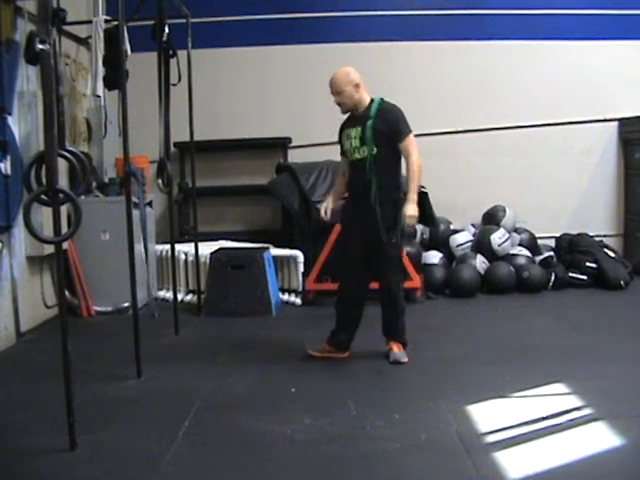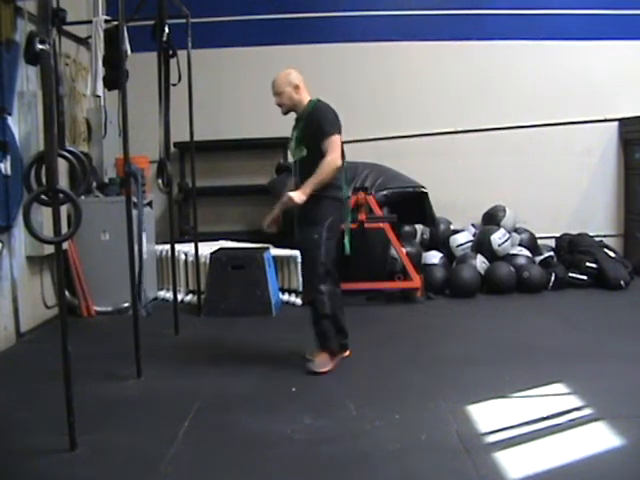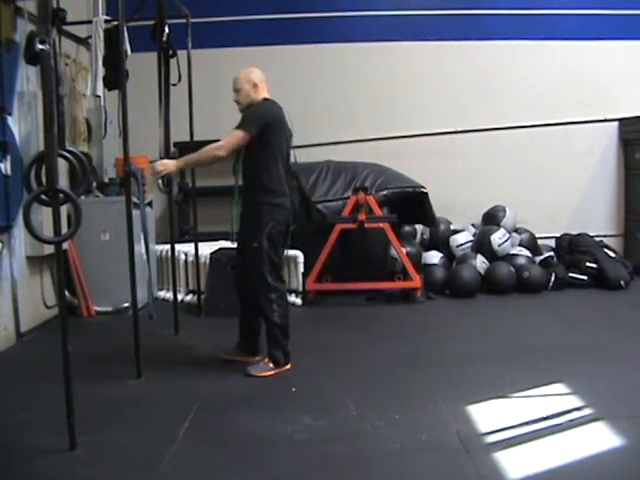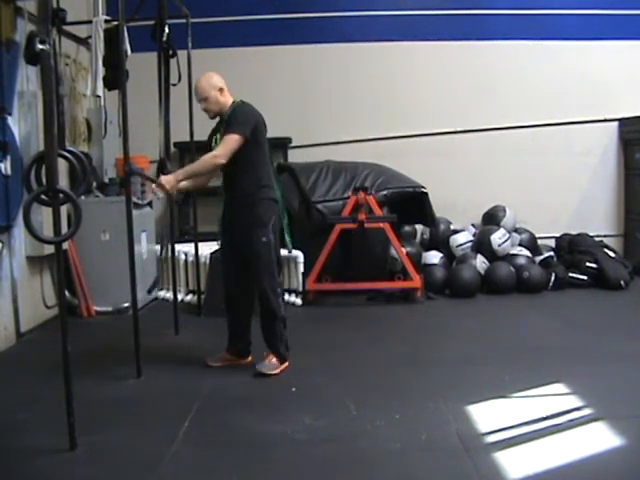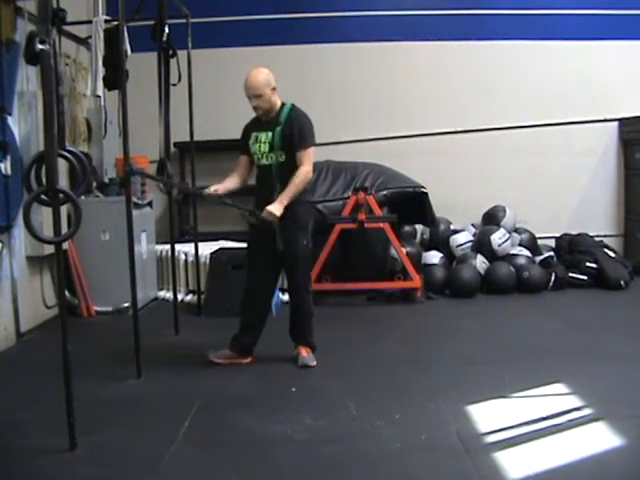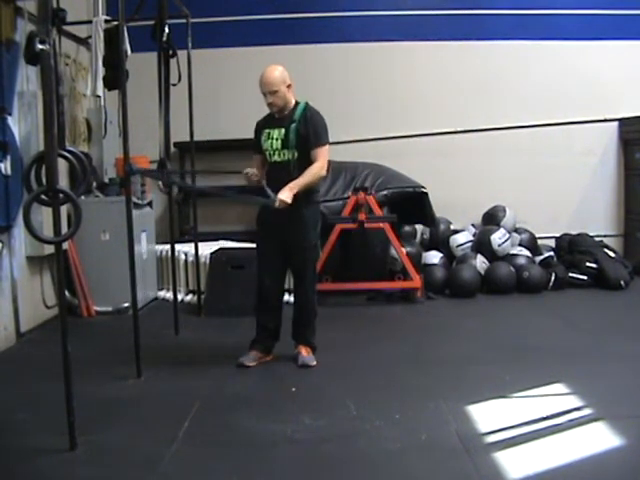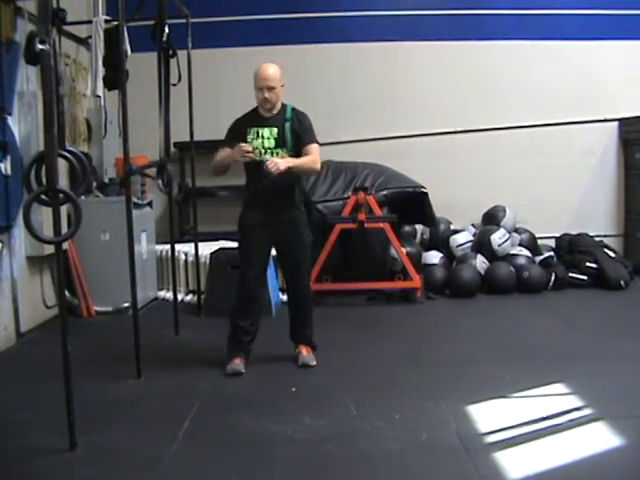
dt=0.7s
person 1, frame 1
left shoulder: (388, 114)
right shoulder: (347, 126)
left elbow: (413, 157)
left wrist: (411, 201)
right wrist: (333, 197)
left hip: (386, 211)
right hip: (355, 210)
left knee: (390, 277)
right knee: (349, 278)
left ankle: (396, 341)
right ankle: (339, 342)
person 1, frame 2
left shoulder: (321, 113)
right shoulder: (301, 123)
left elbow: (334, 159)
left wrist: (304, 193)
right wrist: (279, 207)
left hip: (325, 205)
right hip: (308, 207)
left knee: (317, 274)
right knee: (323, 276)
left ankle: (329, 348)
right ankle: (338, 343)
person 1, frame 3
left shoulder: (262, 112)
right shoulder: (272, 117)
left elbow: (222, 149)
left wrist: (178, 164)
left hip: (267, 211)
right hip: (265, 209)
left knee: (268, 282)
right knee: (247, 279)
left ankle: (279, 357)
right ankle: (249, 345)
person 1, frame 4
left shoulder: (244, 114)
right shoulder: (219, 129)
left elbow: (219, 158)
right elbow: (211, 171)
left wrist: (176, 176)
right wrist: (183, 185)
left hip: (259, 210)
right hip: (234, 211)
left knee: (265, 281)
right knee: (235, 284)
left ankle: (279, 352)
right ankle: (238, 350)
person 1, frame 5
left shoulder: (296, 120)
right shoulder: (251, 128)
left elbow: (306, 169)
right elbow: (242, 172)
left wrist: (281, 203)
right wrist: (221, 187)
left hip: (293, 213)
right hip: (262, 213)
left knee: (299, 282)
right knee: (256, 284)
left ankle: (304, 346)
right ankle: (241, 348)
person 1, frame 6
left shoulder: (310, 118)
right shoulder: (263, 125)
left elbow: (320, 167)
left wrist: (291, 189)
right wrist: (254, 176)
left hip: (302, 212)
right hip: (270, 213)
left knee: (304, 281)
right knee: (267, 282)
left ankle: (305, 344)
right ankle: (263, 345)
person 1, frame 7
left shoulder: (297, 119)
right shoulder: (243, 124)
left elbow: (315, 162)
right elbow: (216, 168)
left wrist: (287, 161)
right wrist: (233, 155)
left hip: (291, 214)
right hip: (256, 215)
left knee: (299, 282)
right knee: (249, 283)
left ankle: (304, 343)
right ankle: (239, 351)
